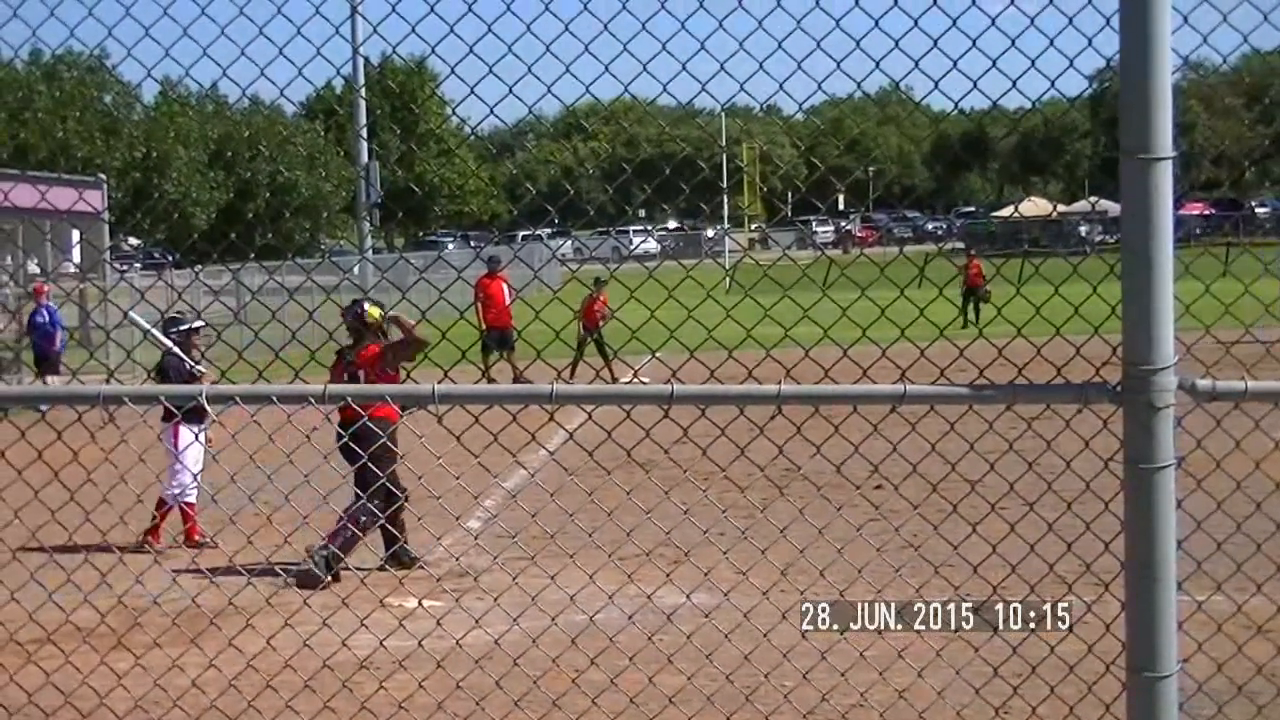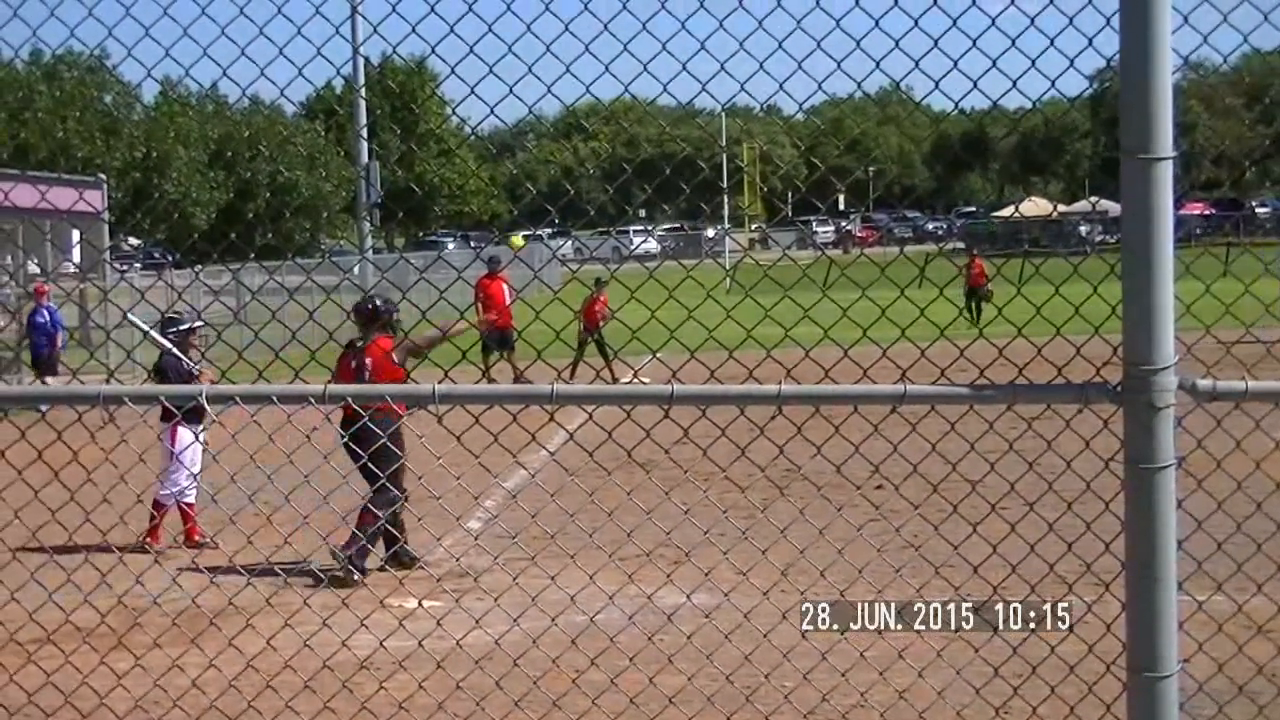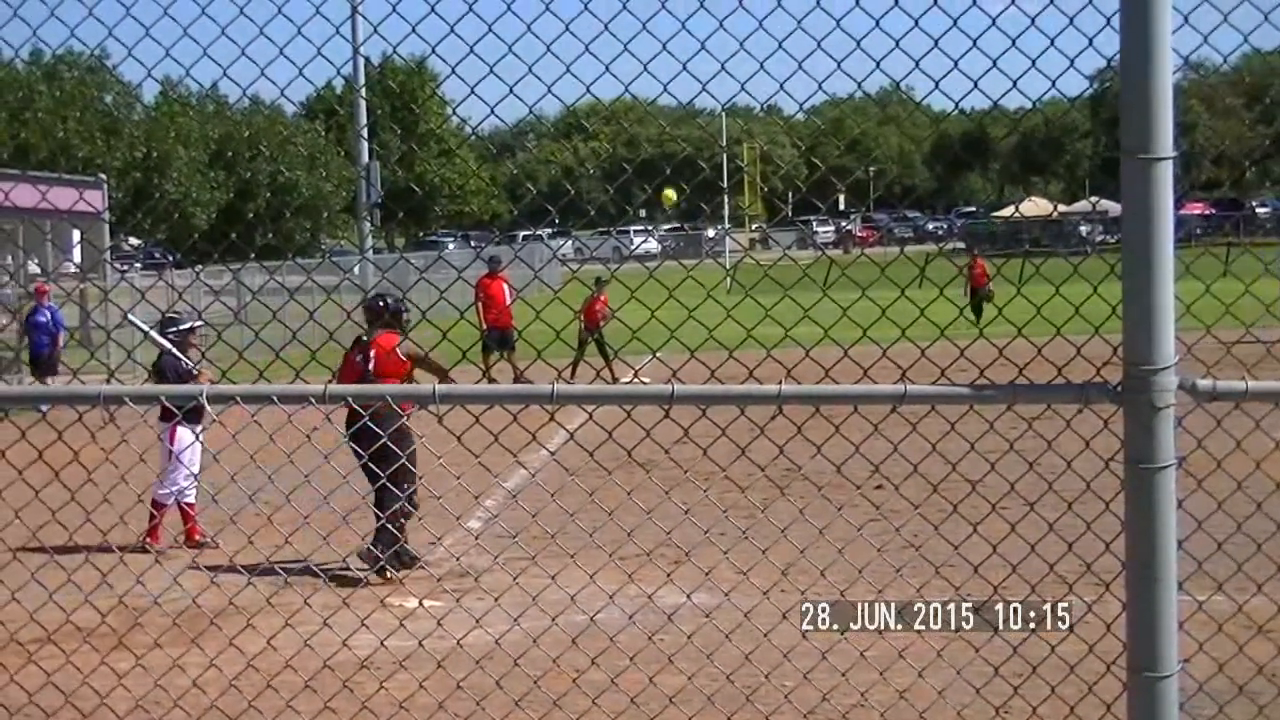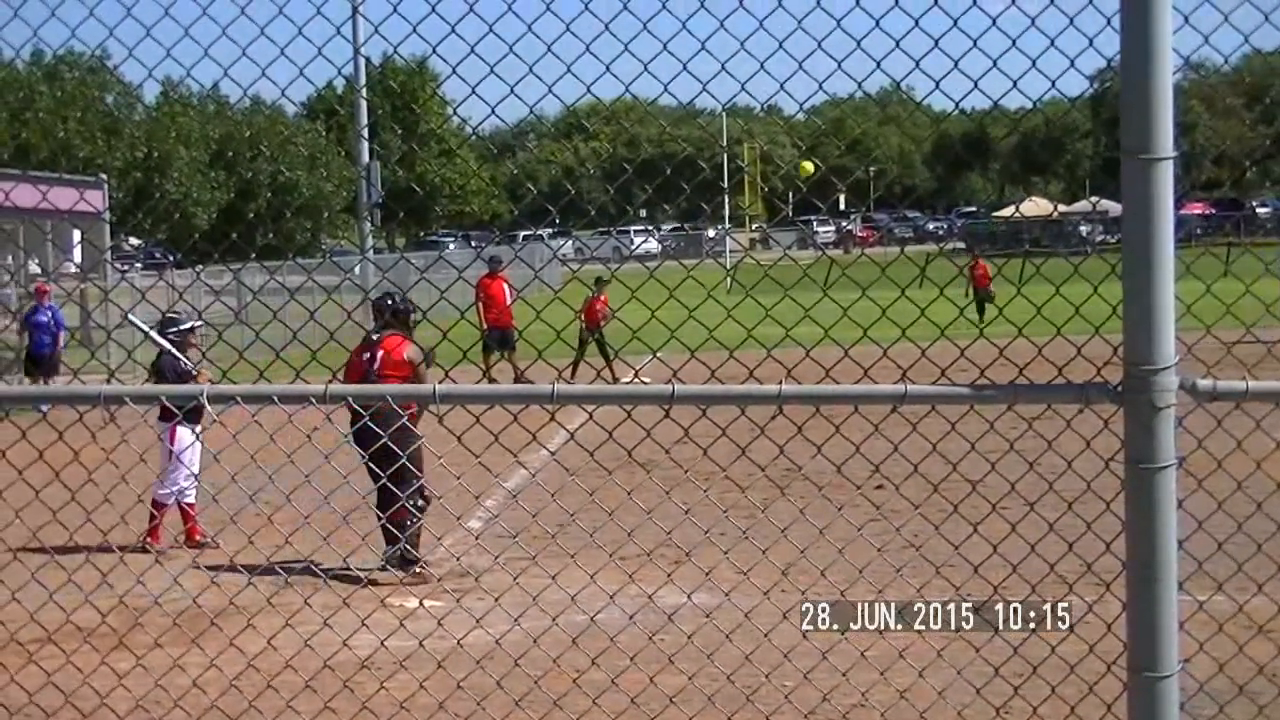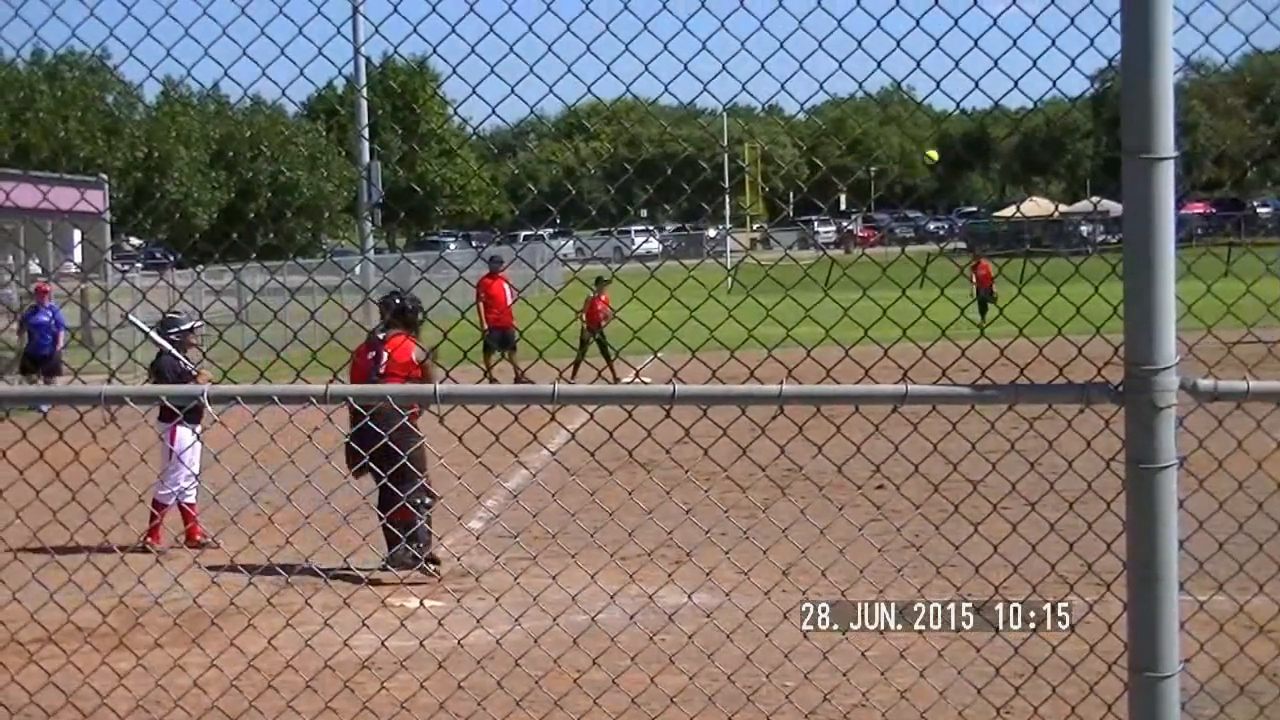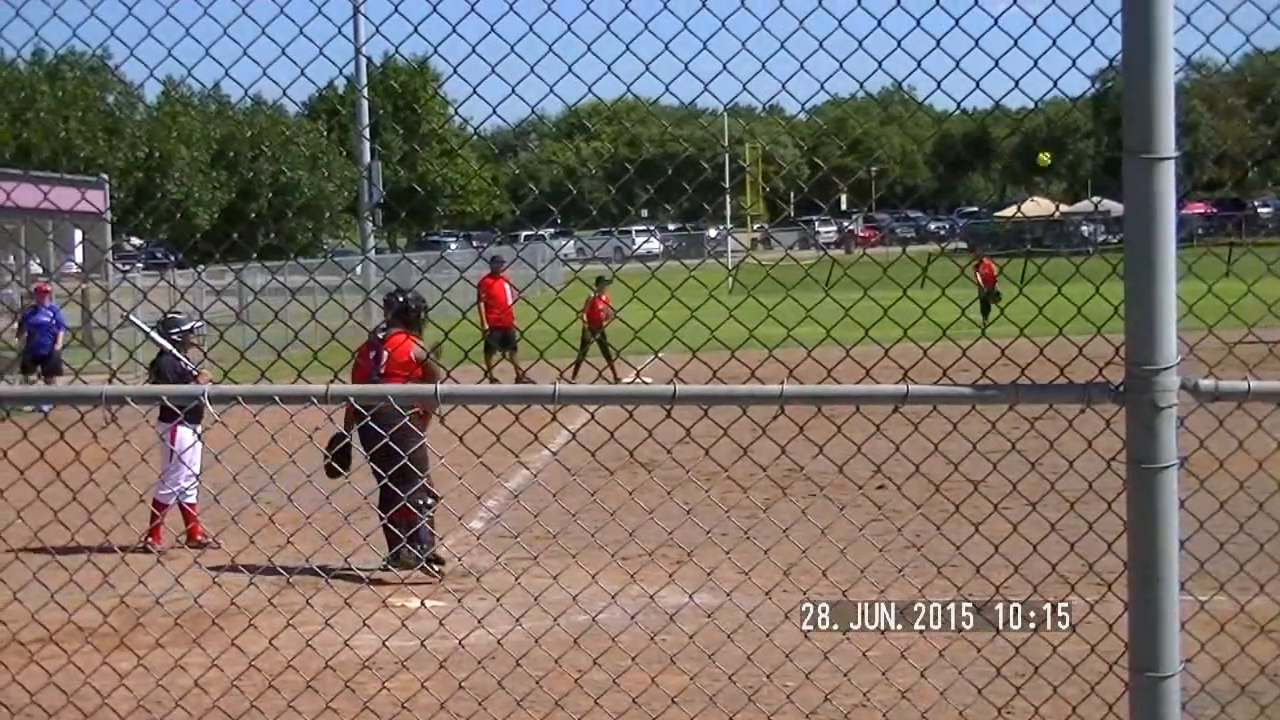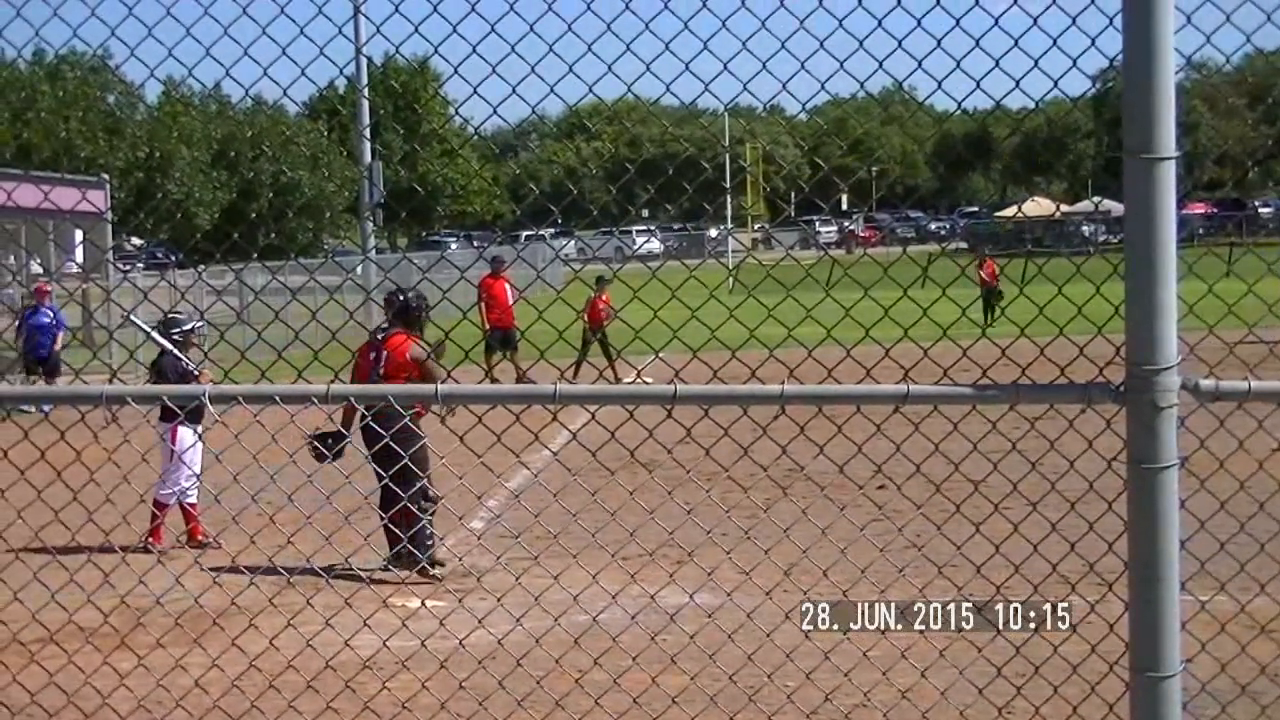
dt=0.1s
person 1, frame 1
left shoulder: (342, 360)
right shoulder: (381, 353)
right elbow: (419, 342)
right wrist: (394, 318)
left hip: (352, 433)
right hip: (374, 434)
left knee: (392, 493)
right knee: (367, 505)
left ankle: (398, 552)
right ankle: (323, 560)
person 1, frame 2
left shoulder: (349, 353)
right shoulder: (393, 346)
left elbow: (339, 387)
right elbow: (435, 337)
right wrist: (467, 323)
left hip: (352, 428)
right hip: (381, 427)
left knee: (385, 492)
right knee: (385, 497)
left ankle: (398, 552)
right ankle: (352, 555)
person 1, frame 3
left shoulder: (355, 350)
right shoulder: (398, 345)
left elbow: (341, 387)
right elbow: (431, 365)
right wrist: (447, 378)
left hip: (358, 427)
right hip: (388, 425)
left knee: (387, 491)
right knee: (403, 492)
left ankle: (394, 551)
right ankle: (380, 552)
person 1, frame 4
left shoulder: (360, 350)
right shoulder: (408, 349)
left hip: (363, 425)
right hip: (395, 423)
left knee: (387, 491)
right knee: (413, 492)
left ankle: (396, 553)
right ankle: (407, 553)
person 1, frame 5
left shoulder: (364, 349)
right shoulder: (414, 350)
left wrist: (355, 439)
left hip: (363, 426)
right hip: (396, 424)
left knee: (389, 491)
right knee: (417, 491)
left ankle: (398, 553)
right ankle: (419, 553)
person 1, frame 6
left shoulder: (367, 347)
right shoulder: (415, 347)
right elbow: (436, 384)
left wrist: (348, 433)
left hip: (370, 424)
right hip: (399, 424)
left knee: (391, 492)
right knee: (418, 491)
left ankle: (401, 553)
right ankle: (422, 554)
person 1, frame 7
left shoulder: (369, 347)
right shoulder: (414, 348)
right elbow: (440, 382)
left wrist: (343, 431)
left hip: (371, 424)
right hip: (401, 424)
left knee: (391, 492)
right knee: (419, 492)
left ankle: (400, 554)
right ankle: (422, 556)
person 2, frame 1
left shoulder: (192, 360)
right shoulder: (170, 362)
left wrist: (205, 428)
right wrist: (199, 384)
left hip: (195, 426)
right hip: (180, 427)
left knee: (191, 483)
right knee: (179, 482)
left ankle: (192, 534)
right ankle: (151, 534)
person 2, frame 2
left shoulder: (188, 360)
right shoulder: (168, 361)
left wrist: (201, 430)
right wrist: (199, 383)
left hip: (193, 427)
right hip: (177, 428)
left knee: (189, 482)
right knee: (171, 482)
left ankle: (192, 534)
right ankle: (151, 536)
person 2, frame 3
left shoulder: (186, 359)
right shoulder: (167, 362)
left wrist: (198, 429)
right wrist: (197, 383)
left hip: (191, 427)
right hip: (176, 428)
left knee: (189, 482)
right knee: (170, 482)
left ankle: (193, 534)
right ankle: (151, 536)
person 2, frame 4
left shoulder: (184, 360)
right shoulder: (166, 361)
right wrist: (196, 383)
left hip: (191, 426)
right hip: (176, 427)
left knee: (188, 482)
right knee: (170, 482)
left ankle: (193, 534)
right ankle: (151, 536)
person 2, frame 5
left shoulder: (183, 360)
right shoulder: (165, 362)
right elbow: (167, 397)
right wrist: (196, 383)
left hip: (191, 426)
right hip: (176, 427)
left knee: (189, 482)
right knee: (171, 482)
left ankle: (194, 534)
right ankle: (152, 536)
person 2, frame 6
left shoulder: (184, 359)
right shoulder: (165, 362)
right elbow: (167, 397)
right wrist: (197, 383)
left hip: (191, 426)
right hip: (176, 427)
left knee: (190, 481)
right knee: (171, 481)
left ankle: (195, 534)
right ankle: (152, 536)
person 2, frame 7
left shoulder: (184, 360)
right shoulder: (166, 362)
right wrist: (198, 383)
left hip: (192, 426)
right hip: (177, 427)
left knee: (190, 481)
right knee: (171, 482)
left ankle: (196, 534)
right ankle: (153, 536)
